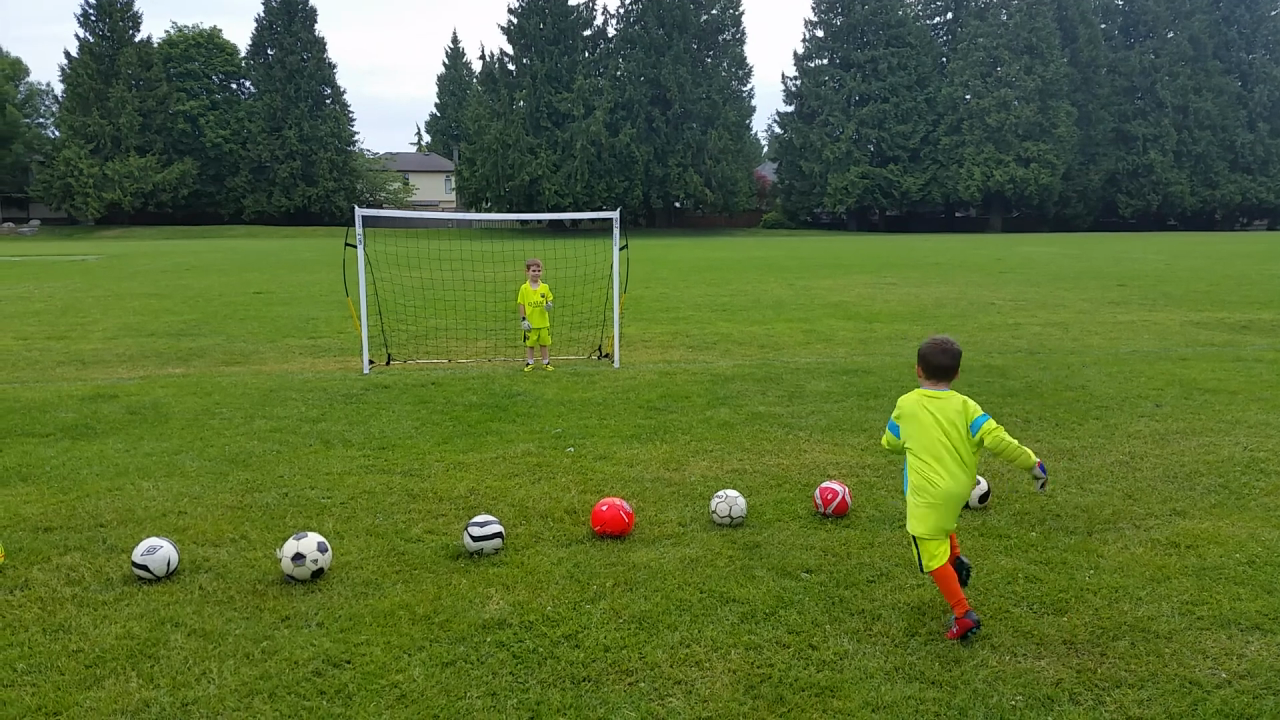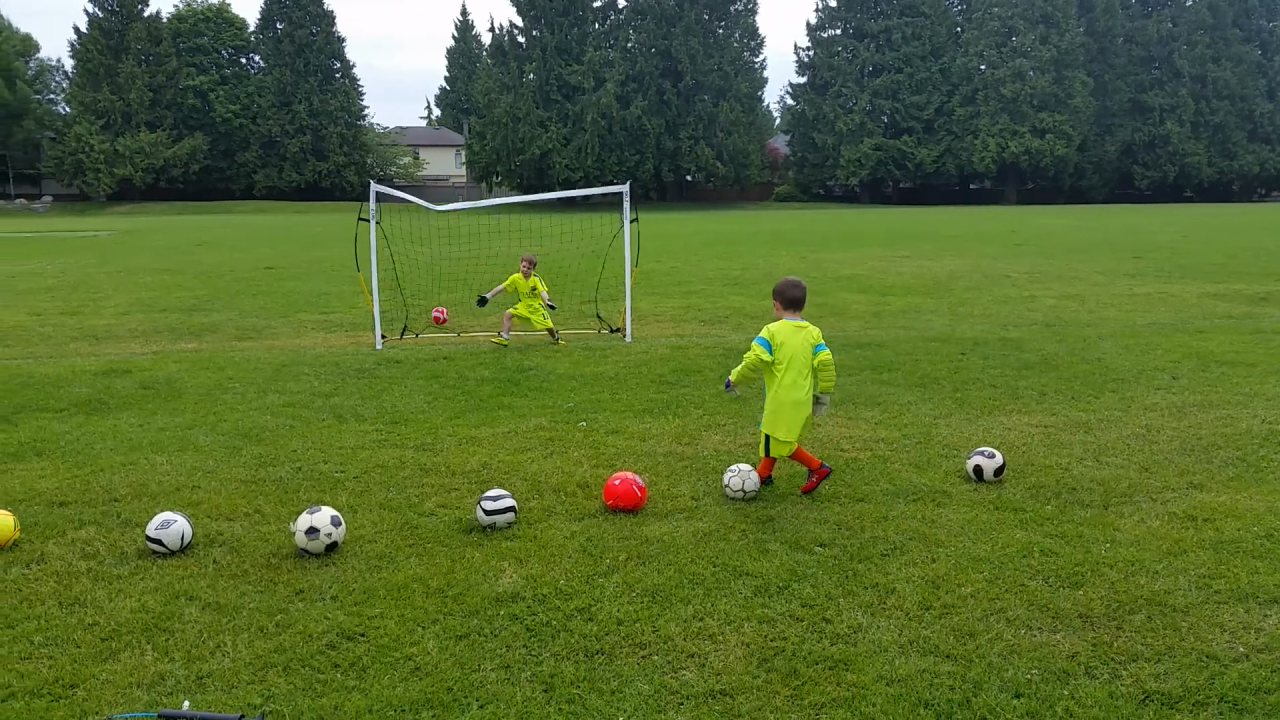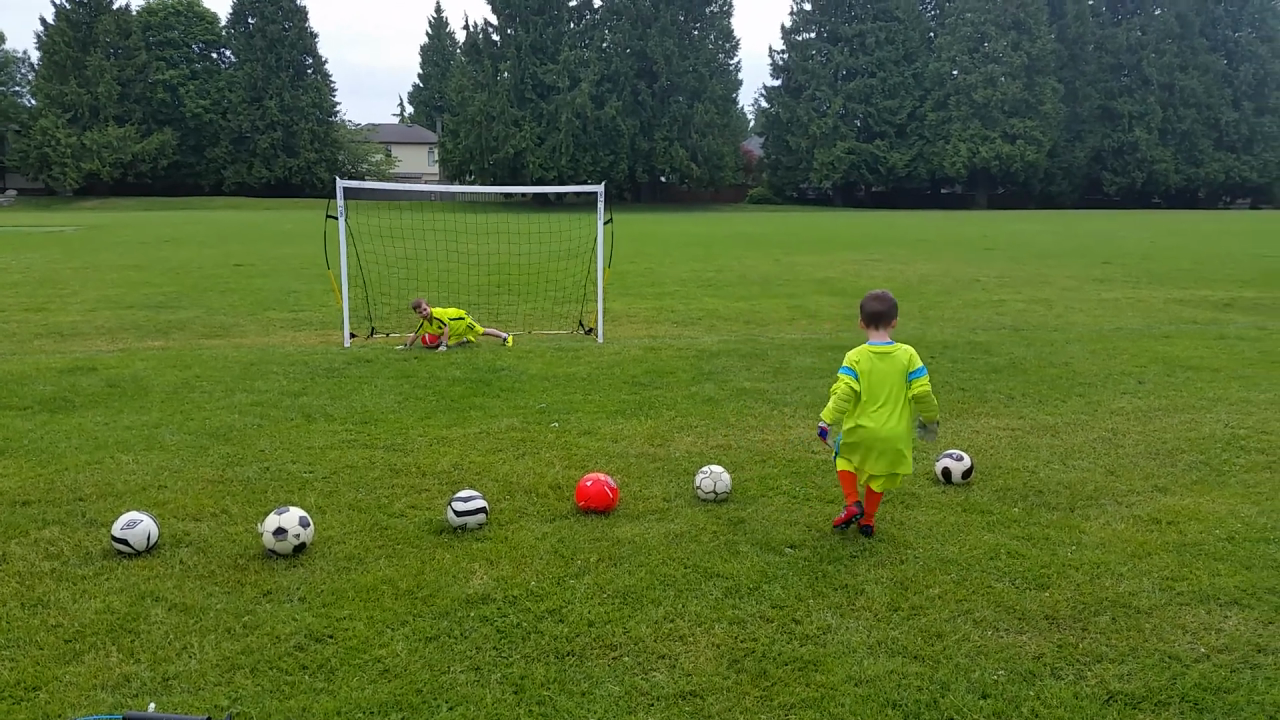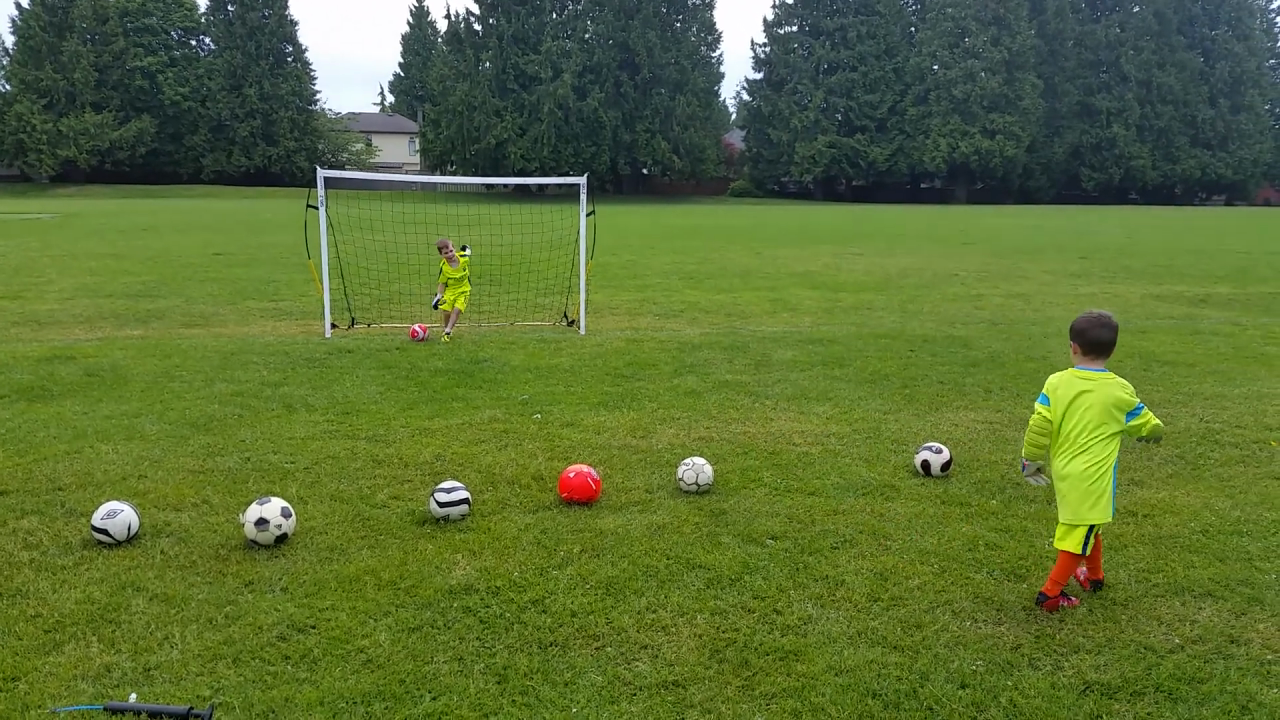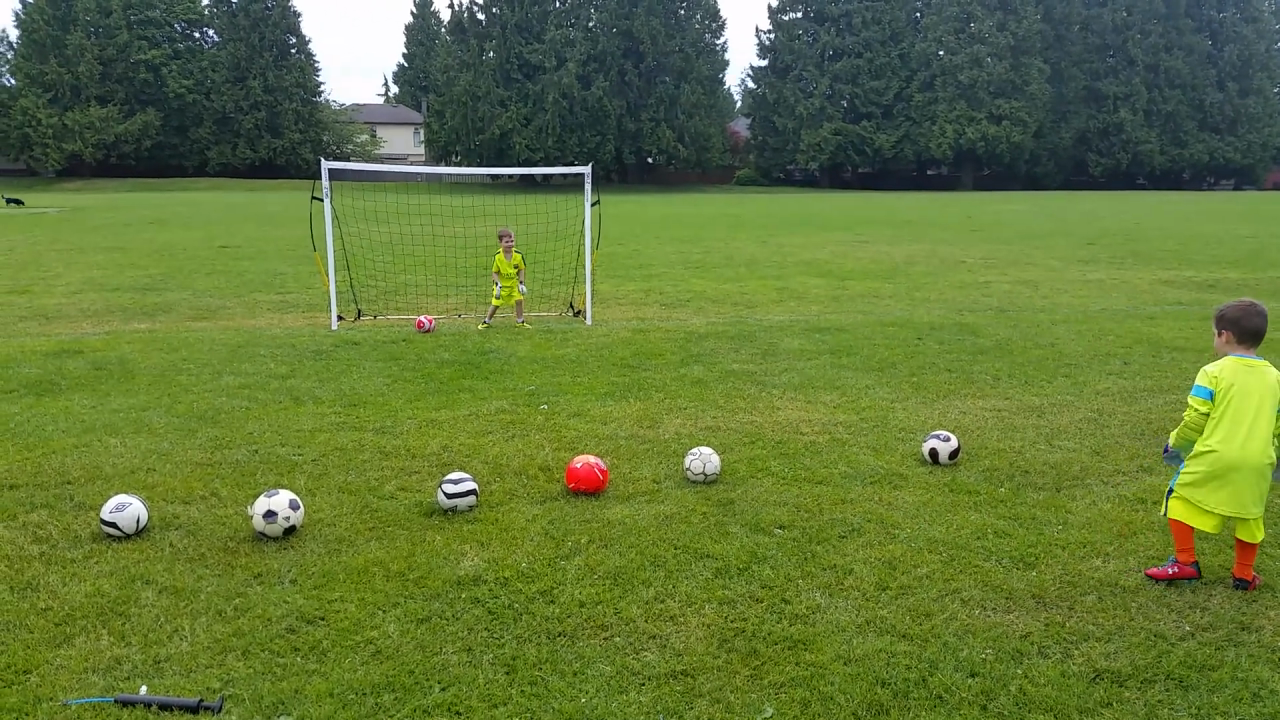
dt=1s
person 1, frame 1
left shoulder: (905, 404)
right shoulder: (967, 407)
left elbow: (891, 441)
right elbow: (999, 442)
right wrist: (1032, 463)
left hip: (926, 494)
right hip: (959, 490)
left knee: (935, 558)
right knee: (943, 525)
left ankle: (964, 614)
right ankle: (957, 559)
person 1, frame 2
left shoulder: (772, 331)
right shoulder: (813, 332)
left elbow: (754, 361)
right elbow: (826, 363)
left wrist: (734, 378)
right wrist: (823, 393)
left hip: (782, 400)
right hip: (803, 399)
left knee: (781, 442)
right knee: (772, 437)
left ankle: (817, 468)
right ankle: (763, 474)
person 1, frame 3
left shoulder: (855, 358)
right shoulder: (908, 355)
left elbow: (843, 394)
right elbow: (923, 393)
left wrist: (826, 423)
right wrist: (929, 419)
left hip: (862, 431)
right hip: (895, 435)
left knee: (843, 458)
right knee: (878, 477)
left ankle: (852, 506)
right ankle: (866, 520)
person 1, frame 4
left shoulder: (1056, 382)
right shoulder: (1120, 390)
left elbow: (1039, 427)
right elbow: (1148, 427)
left wrist: (1030, 460)
right wrist: (1156, 433)
left hip: (1063, 472)
right hip: (1092, 476)
left knee: (1082, 526)
right knee: (1080, 534)
left ankle: (1094, 575)
right ankle: (1051, 593)
person 1, frame 5
left shoulder: (1213, 372)
left elbow: (1193, 421)
left wrist: (1175, 444)
left hip: (1214, 460)
left knee: (1178, 500)
right knee: (1249, 517)
left ankle: (1184, 563)
right ankle: (1244, 575)
